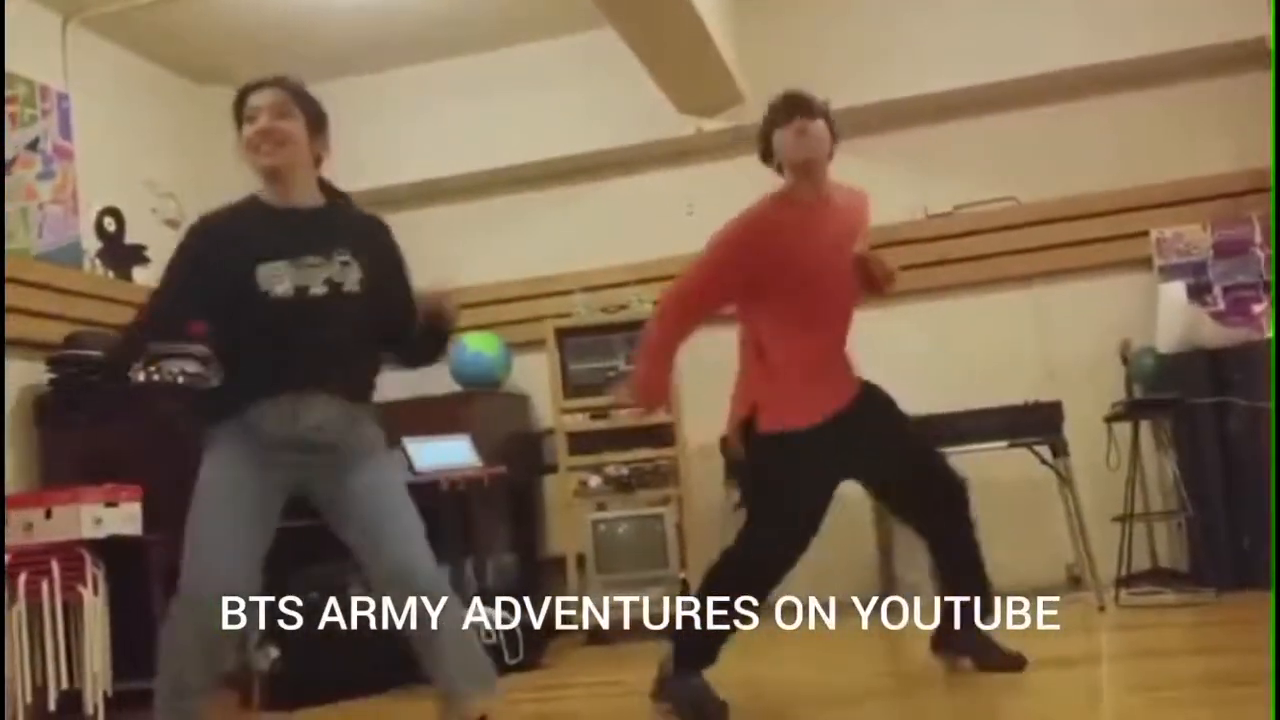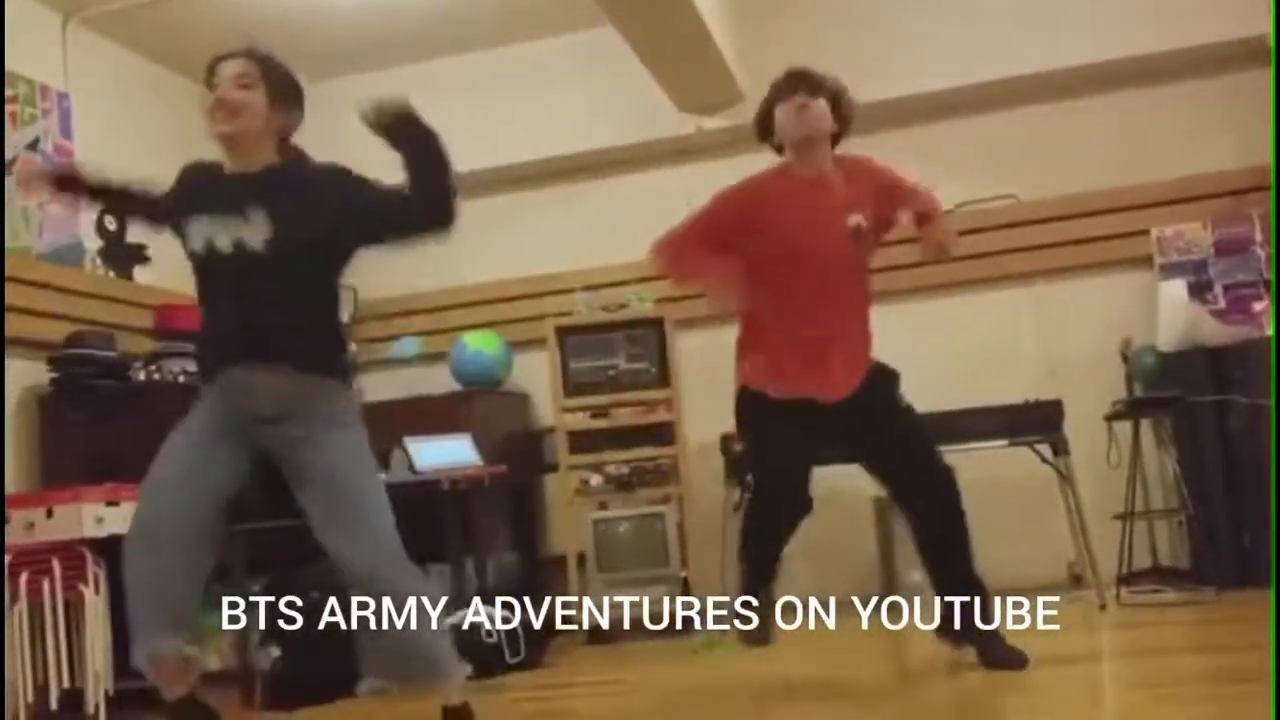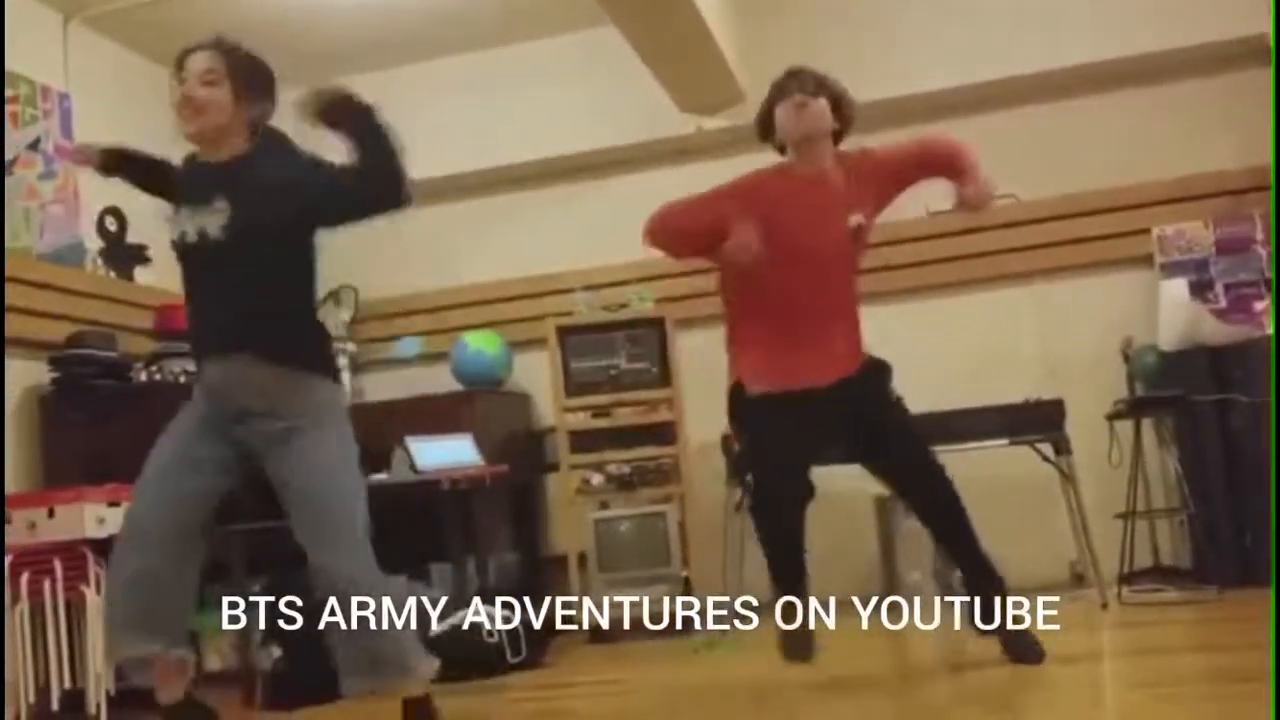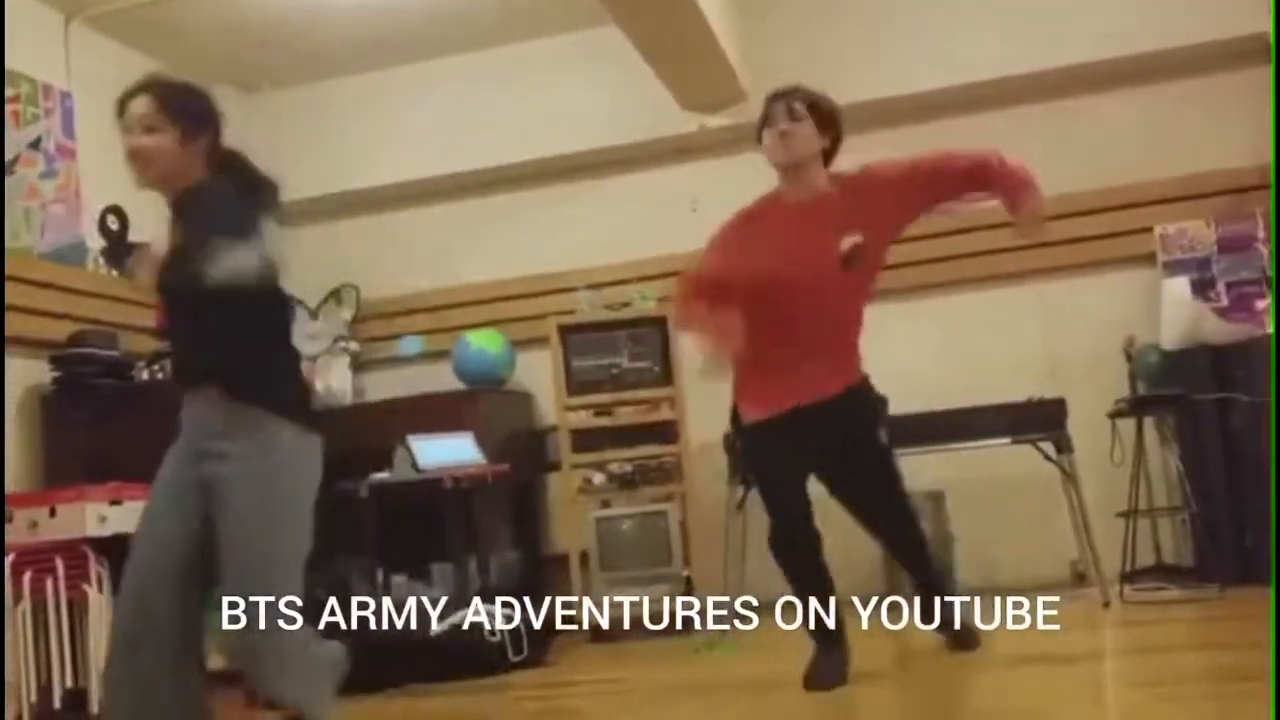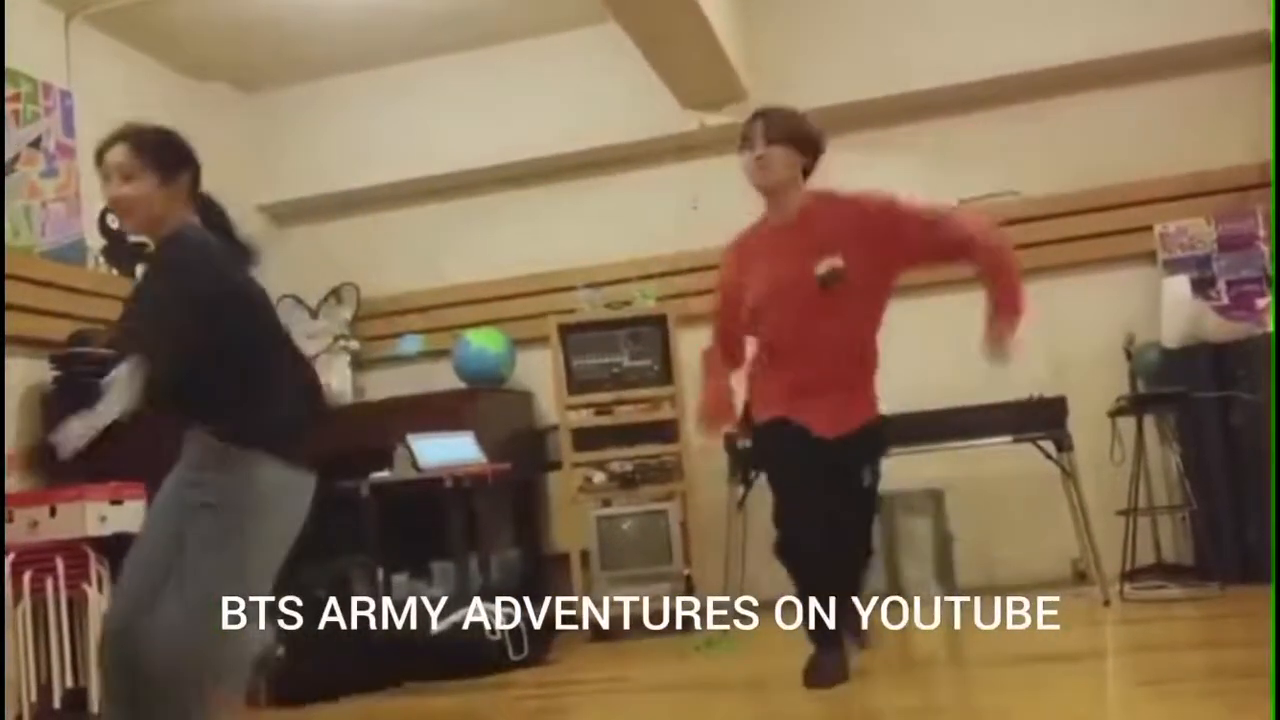
dt=0.1s
person 1, frame 1
left shoulder: (365, 233)
right shoulder: (222, 235)
left elbow: (403, 346)
right elbow: (164, 315)
left wrist: (432, 325)
left hip: (346, 430)
right hip: (249, 431)
left knee: (417, 583)
right knee: (210, 593)
person 1, frame 2
left shoulder: (317, 190)
right shoulder: (199, 185)
left elbow: (432, 212)
left wrist: (412, 134)
right wrist: (83, 186)
left hip: (313, 400)
right hip: (226, 398)
left knee: (375, 562)
right knee: (158, 532)
person 1, frame 3
left shoulder: (278, 172)
right shoulder: (201, 175)
left elbow: (384, 189)
left wrist: (351, 117)
right wrist: (119, 160)
left hip: (296, 393)
right hip: (217, 392)
left knee: (344, 568)
right knee: (146, 544)
person 1, frame 4
left shoulder: (214, 207)
right shoulder: (197, 211)
left elbow: (252, 265)
left wrist: (178, 267)
left hip: (265, 427)
right hip: (204, 423)
left knee: (257, 624)
right knee: (145, 604)
person 1, frame 5
left shoulder: (189, 260)
right shoulder: (196, 255)
left elbow: (145, 358)
left wrist: (66, 440)
left hip: (259, 467)
right hip: (209, 455)
left knee: (182, 641)
right knee: (130, 627)
person 2, frame 1
left shoulder: (851, 205)
right shoulder: (758, 226)
right elbow: (682, 300)
left wrist: (872, 271)
right wrist: (650, 371)
left hip: (841, 395)
right hip: (780, 410)
left knee: (938, 494)
right knee: (771, 543)
left ankle: (963, 629)
right ankle: (682, 667)
person 2, frame 2
left shoulder: (865, 178)
right shoulder: (754, 198)
left elbow: (912, 198)
right elbow: (671, 249)
left wrist: (933, 222)
right wrist: (715, 275)
left hip: (854, 375)
right hip: (776, 386)
left knee: (931, 487)
right knee: (779, 505)
left ankle: (967, 618)
right ankle: (753, 598)
person 2, frame 3
left shoulder: (866, 171)
right shoulder: (750, 195)
left elbow: (933, 150)
right elbow: (663, 228)
left wrist: (967, 174)
right wrist: (726, 238)
left hip: (844, 369)
right hip: (767, 381)
left knee: (923, 480)
right knee: (780, 500)
left ankle: (991, 602)
right ankle: (796, 608)
person 2, frame 4
left shoulder: (873, 190)
right shoulder: (748, 230)
left elbow: (956, 168)
right elbow: (691, 295)
left wrist: (1013, 183)
right wrist: (718, 327)
left hip: (840, 389)
right hip: (768, 404)
left knee: (885, 508)
right knee: (790, 527)
left ankle: (935, 601)
right ankle: (829, 639)
person 2, frame 5
left shoulder: (860, 217)
right shoulder: (744, 253)
left elbow: (965, 236)
right elbow: (725, 341)
left wrist: (1003, 306)
right wrist: (715, 391)
left hip: (850, 408)
right hip: (780, 413)
left knee: (849, 537)
right knee: (802, 533)
left ankle: (841, 611)
right ankle: (828, 639)
